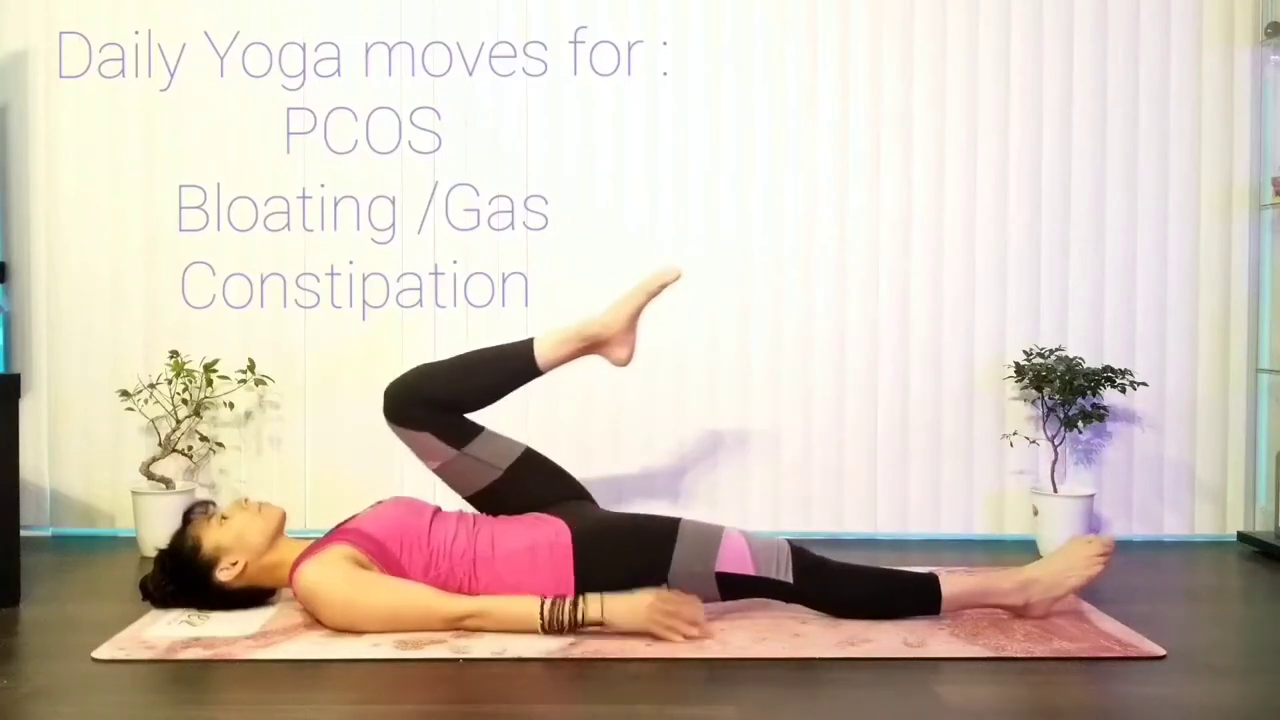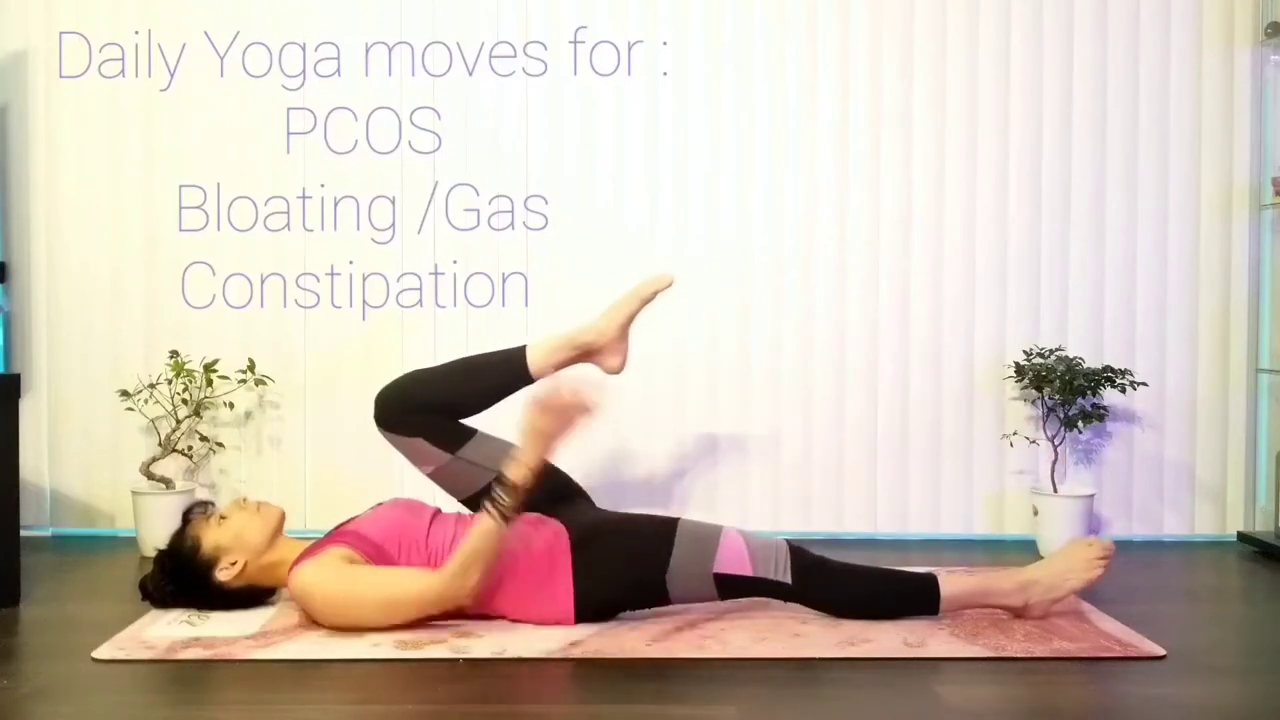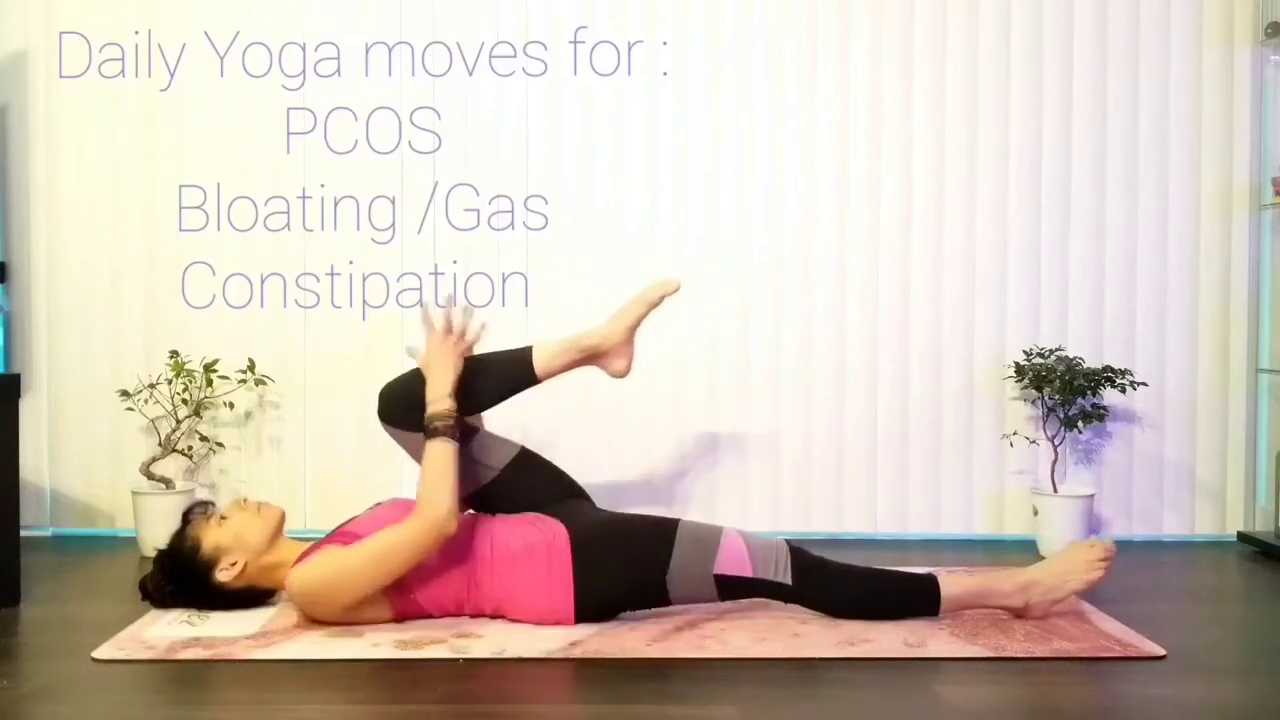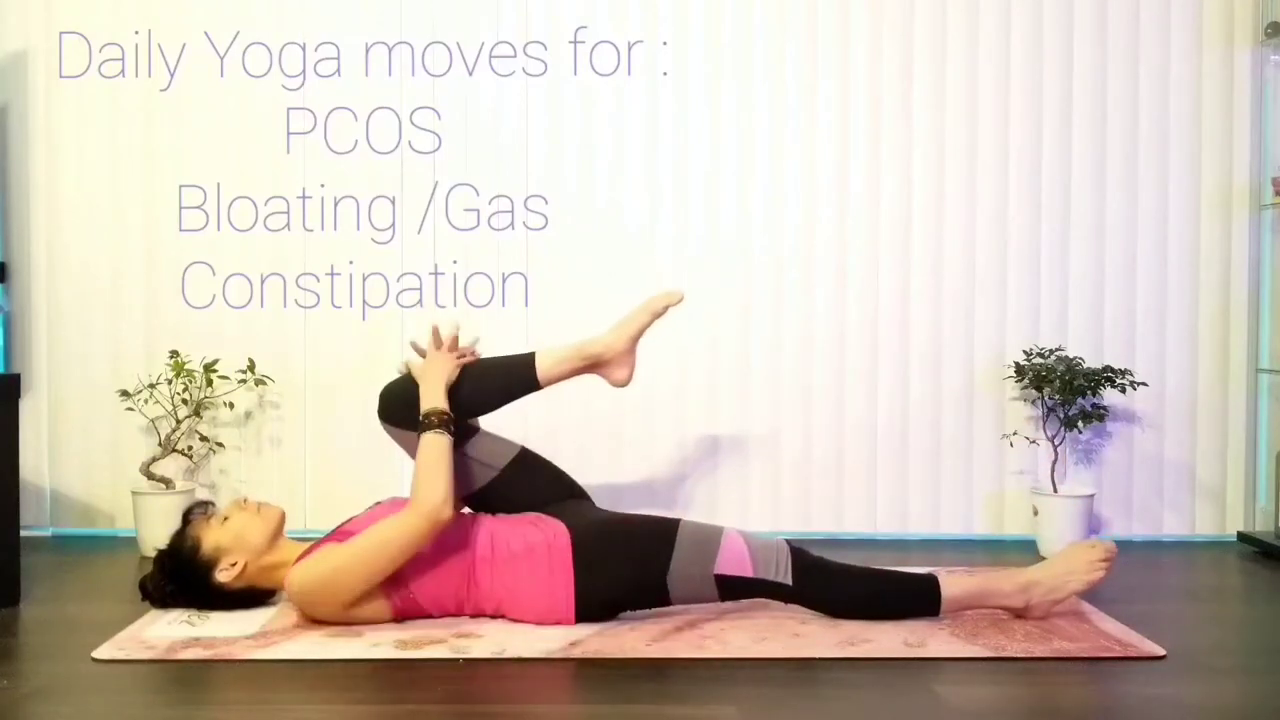
dt=0.2s
person 1, frame 1
left shoulder: (327, 554)
right shoulder: (321, 587)
right elbow: (464, 613)
right wrist: (604, 610)
left hip: (553, 529)
right hip: (572, 563)
left knee: (414, 399)
right knee: (793, 574)
left ankle: (587, 337)
right ankle: (1008, 585)
person 1, frame 2
left shoulder: (325, 557)
right shoulder: (318, 589)
right elbow: (456, 586)
left wrist: (520, 463)
right wrist: (524, 459)
left hip: (557, 537)
right hip: (564, 575)
left knee: (403, 406)
right knee: (790, 574)
left ankle: (578, 346)
right ankle: (1010, 588)
person 1, frame 3
left shoulder: (324, 557)
right shoulder: (315, 589)
left elbow: (435, 510)
right elbow: (441, 520)
left wrist: (434, 391)
right wrist: (444, 395)
left hip: (551, 530)
right hip: (569, 575)
left knee: (402, 403)
right knee: (789, 574)
left ankle: (585, 348)
right ankle: (1009, 588)
person 1, frame 4
left shoulder: (325, 558)
right shoulder: (316, 587)
left elbow: (429, 513)
right elbow: (432, 511)
left wrist: (430, 394)
right wrist: (437, 396)
left hip: (553, 529)
right hip: (569, 574)
left knee: (400, 404)
right knee: (790, 574)
left ankle: (591, 355)
right ankle: (1009, 586)
